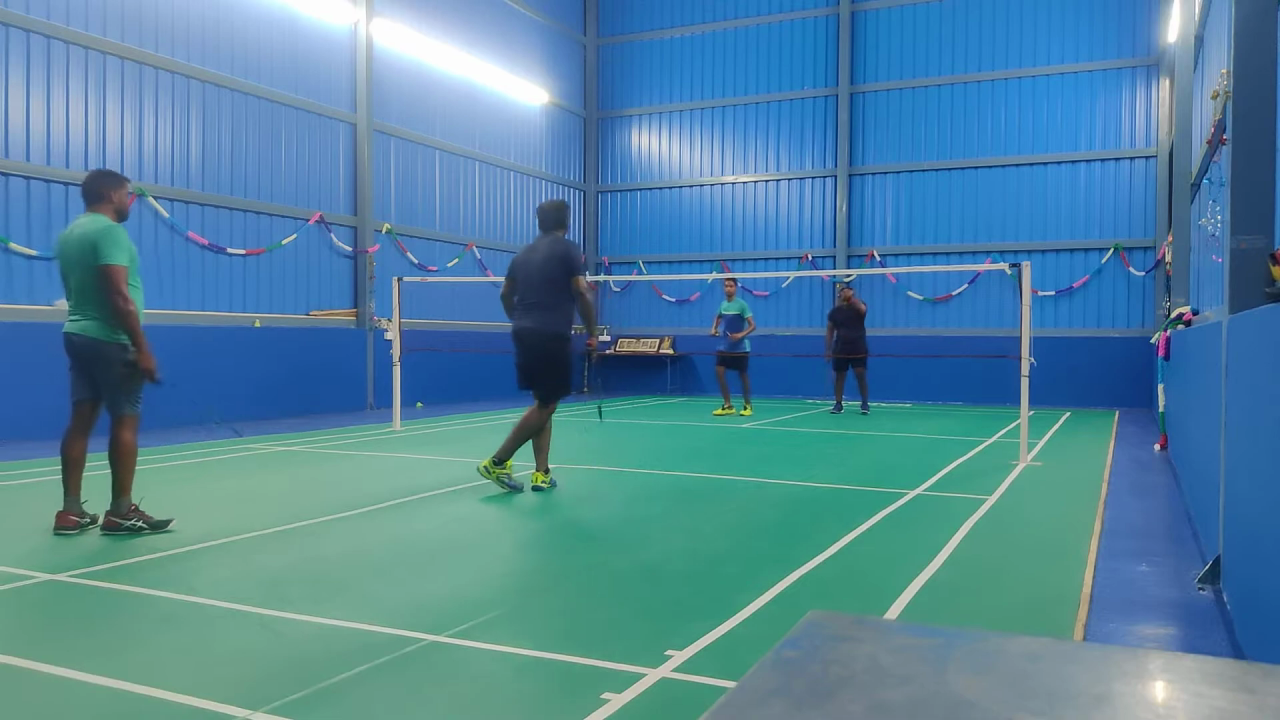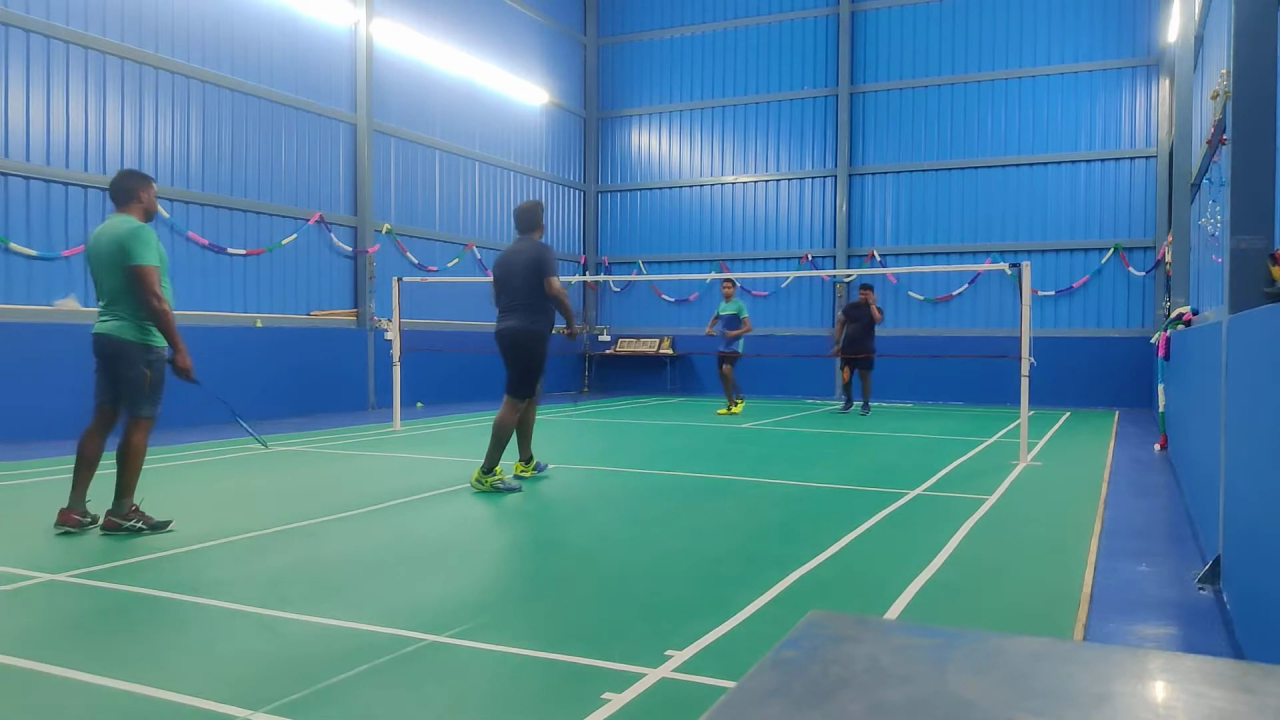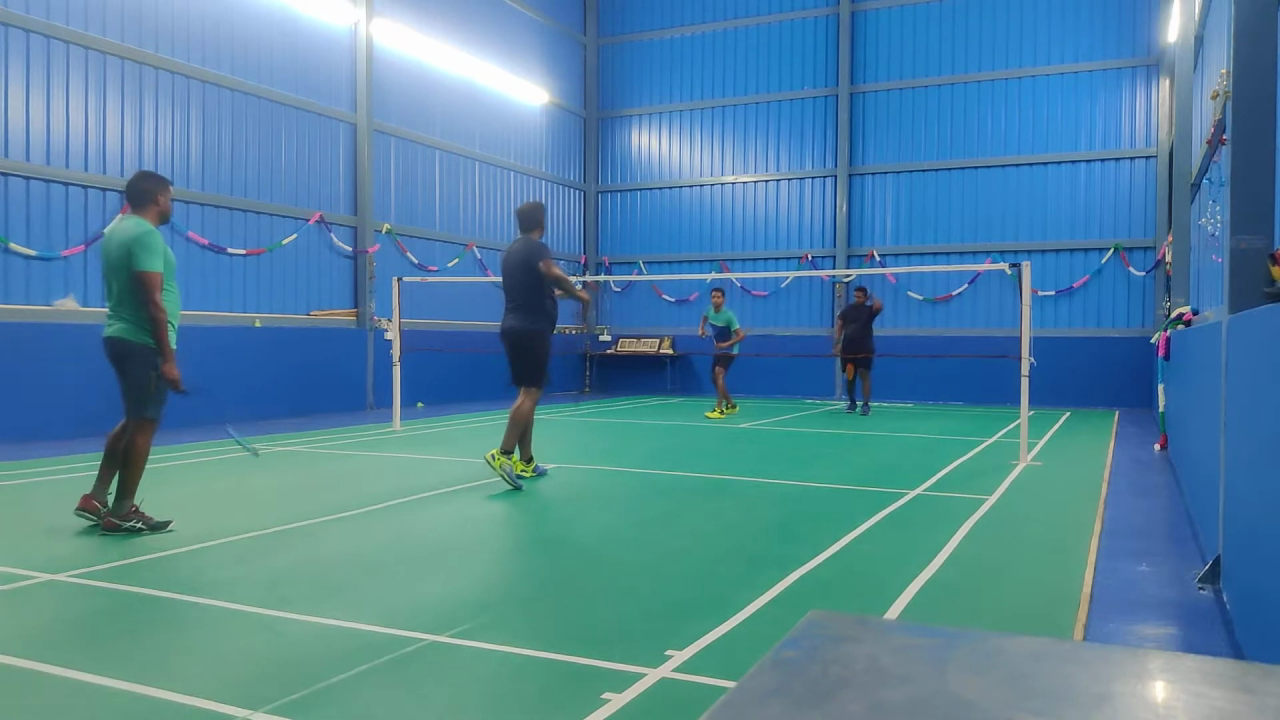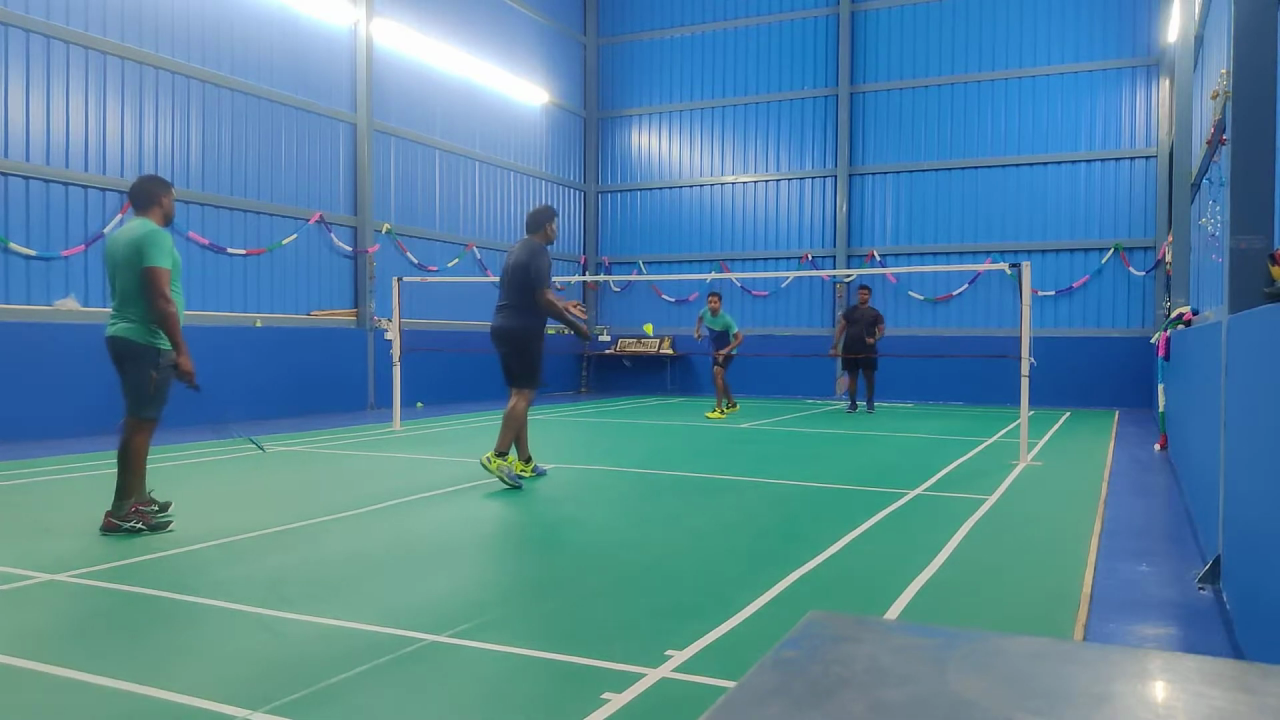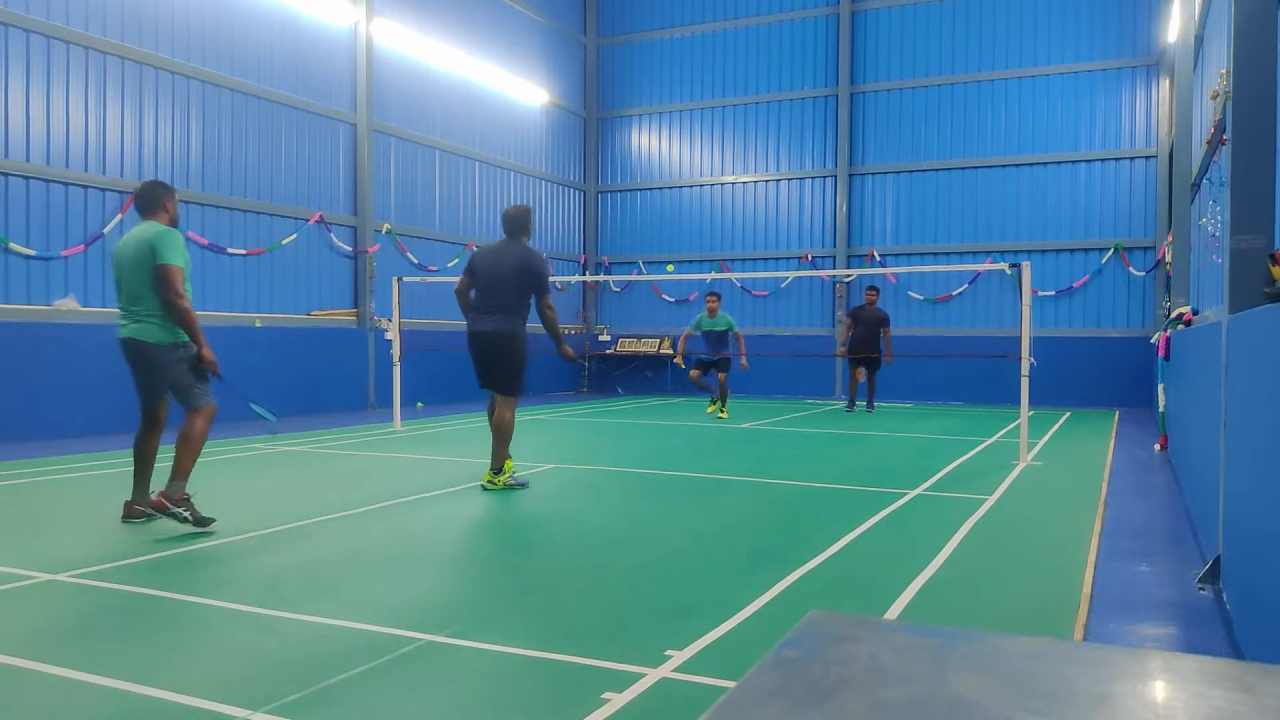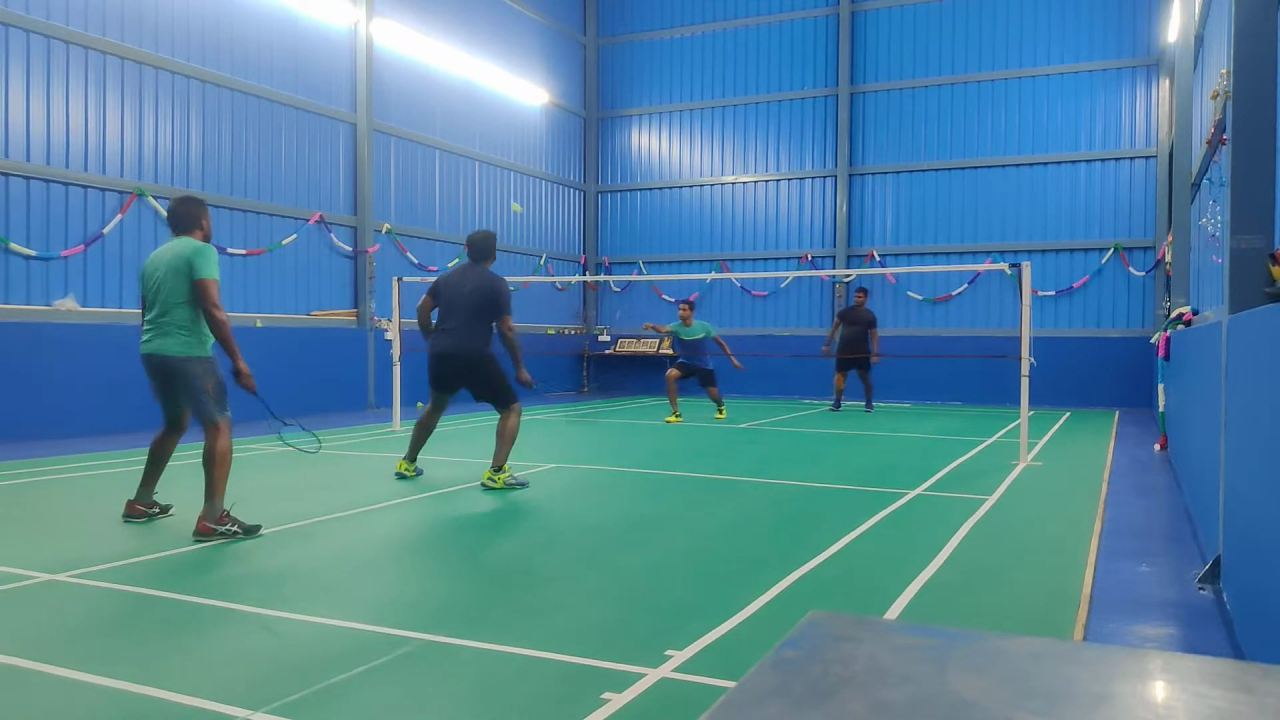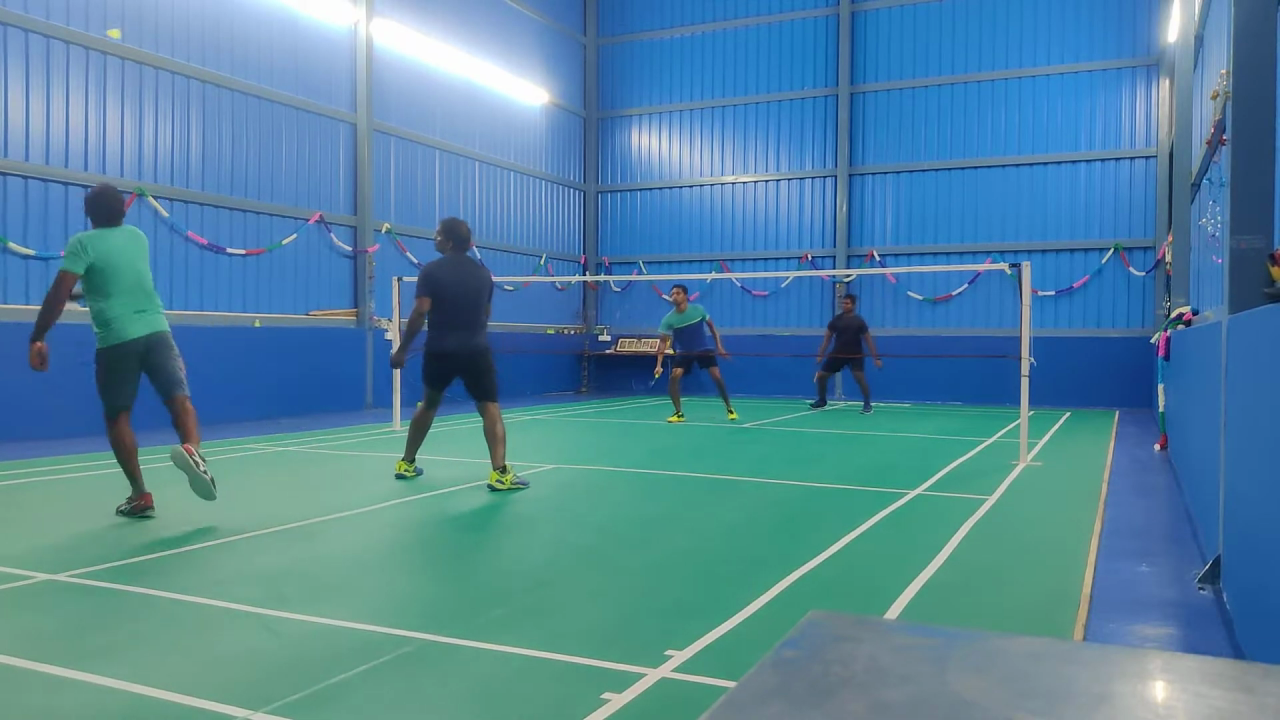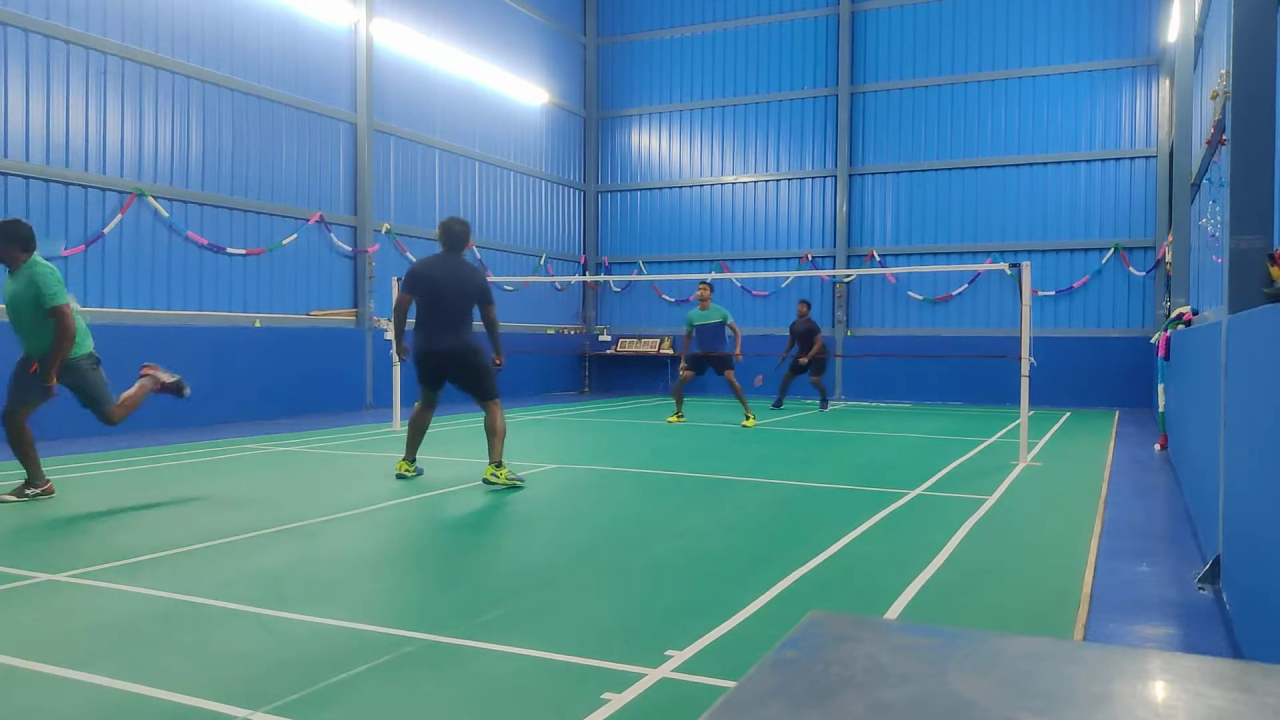
dt=0.5s
person 1, frame 1
left shoulder: (70, 233)
right shoulder: (109, 231)
right elbow: (119, 296)
right wrist: (143, 348)
left hip: (79, 335)
right hip: (110, 342)
left knee: (81, 421)
right knee: (126, 422)
left ankle: (71, 511)
right ankle: (121, 512)
person 1, frame 2
left shoulder: (99, 234)
right shoulder: (139, 232)
right elbow: (153, 297)
right wrist: (179, 348)
left hip: (108, 335)
right hip: (138, 342)
left knee: (101, 421)
right knee: (139, 424)
left ankle: (74, 509)
right ankle: (122, 512)
person 1, frame 3
left shoulder: (116, 232)
right shoulder: (147, 235)
right elbow: (152, 302)
right wrist: (168, 358)
left hip: (121, 337)
right hip: (144, 343)
left knee: (133, 421)
right knee: (143, 425)
left ankle: (96, 498)
right ankle: (121, 513)
person 1, frame 4
left shoulder: (118, 237)
right shoulder: (155, 236)
right elbow: (161, 299)
right wrist: (181, 352)
left hip: (122, 335)
right hip: (148, 342)
left knee: (136, 421)
right knee: (141, 424)
left ankle: (139, 498)
right ankle: (121, 513)
person 1, frame 5
left shoulder: (123, 243)
right shoulder: (166, 235)
right elbow: (175, 295)
right wrist: (201, 343)
left hip: (134, 338)
right hip: (164, 340)
left knee: (153, 418)
right knee: (203, 408)
left ankle: (139, 501)
right ankle: (174, 494)
person 1, frame 6
left shoulder: (154, 258)
right shoulder: (202, 251)
right elbow: (212, 309)
right wrist: (238, 360)
left hip: (152, 352)
right hip: (187, 354)
left knee: (175, 424)
right knee: (219, 427)
left ankle: (142, 502)
right ankle: (212, 517)
person 1, frame 7
left shoulder: (83, 243)
right shoulder: (137, 237)
left elbow: (58, 294)
left wrist: (36, 339)
left hip: (115, 342)
right hip: (157, 334)
left knee: (118, 419)
right knee: (181, 403)
left ankle: (140, 495)
right ankle: (191, 450)
person 1, frame 8
left shoulder: (39, 275)
left elbow: (67, 327)
left wrist: (51, 371)
left hip: (72, 358)
right hip: (37, 358)
left knee: (112, 416)
left ankle: (150, 379)
right ankle: (37, 482)
person 2, frame 1
left shoulder: (524, 254)
right shoulder: (568, 249)
left elbow: (506, 295)
right elbow: (582, 294)
right wrist: (592, 333)
left hip: (523, 332)
right hip: (551, 335)
left knee: (542, 402)
right knee: (546, 405)
left ankle: (541, 473)
right ankle: (498, 462)
person 2, frame 2
left shoulder: (504, 256)
right shoulder: (542, 251)
right elbow: (554, 291)
right wrist: (570, 322)
left hip: (508, 330)
right hip: (531, 333)
left knee: (529, 395)
right knee: (514, 401)
left ankle: (525, 462)
right ankle: (487, 472)
person 2, frame 3
left shoulder: (511, 252)
right shoulder: (536, 248)
right elbow: (552, 273)
left wrist: (561, 292)
right wrist: (578, 293)
left hip: (514, 328)
right hip: (532, 330)
left knee: (527, 393)
right knee: (530, 393)
left ankle: (525, 462)
right ankle: (503, 454)
person 2, frame 4
left shoulder: (518, 251)
right shoulder: (539, 253)
right elbow: (545, 298)
left wrist: (564, 306)
right wrist: (575, 324)
left hip: (504, 327)
right hip: (522, 330)
left knee: (519, 394)
right knee: (523, 394)
left ankle: (523, 462)
right ankle: (498, 457)
person 2, frame 5
left shoulder: (483, 254)
right shoulder: (532, 259)
left elbow: (461, 290)
right elbow: (545, 308)
right wrist: (561, 344)
left hip: (478, 333)
right hip: (508, 335)
left knee: (497, 398)
right knee: (506, 403)
left ankle: (503, 460)
right ankle: (496, 474)
person 2, frame 6
left shoulder: (447, 278)
right shoulder: (497, 284)
left elbow: (422, 310)
right elbow: (507, 331)
left wrist: (432, 340)
right wrist: (520, 368)
left hip: (441, 354)
right hip: (475, 356)
left knee: (435, 407)
right knee: (511, 410)
left ankle: (408, 462)
right ankle: (497, 472)
person 2, frame 7
left shoulder: (432, 271)
right shoulder: (483, 273)
left elbow: (420, 313)
left wrist: (402, 350)
left hip: (439, 351)
right hip: (476, 351)
left knee: (429, 404)
right knee: (490, 409)
left ankle: (406, 463)
right ankle: (500, 473)
person 2, frame 8
left shoulder: (419, 268)
right shoulder: (475, 276)
left elbow: (400, 308)
right elbow: (490, 319)
left wrist: (399, 341)
right wrist: (498, 352)
left hip: (426, 351)
right hip: (461, 351)
left knee: (426, 403)
right knee: (492, 405)
left ankle: (407, 463)
right ankle: (497, 468)
